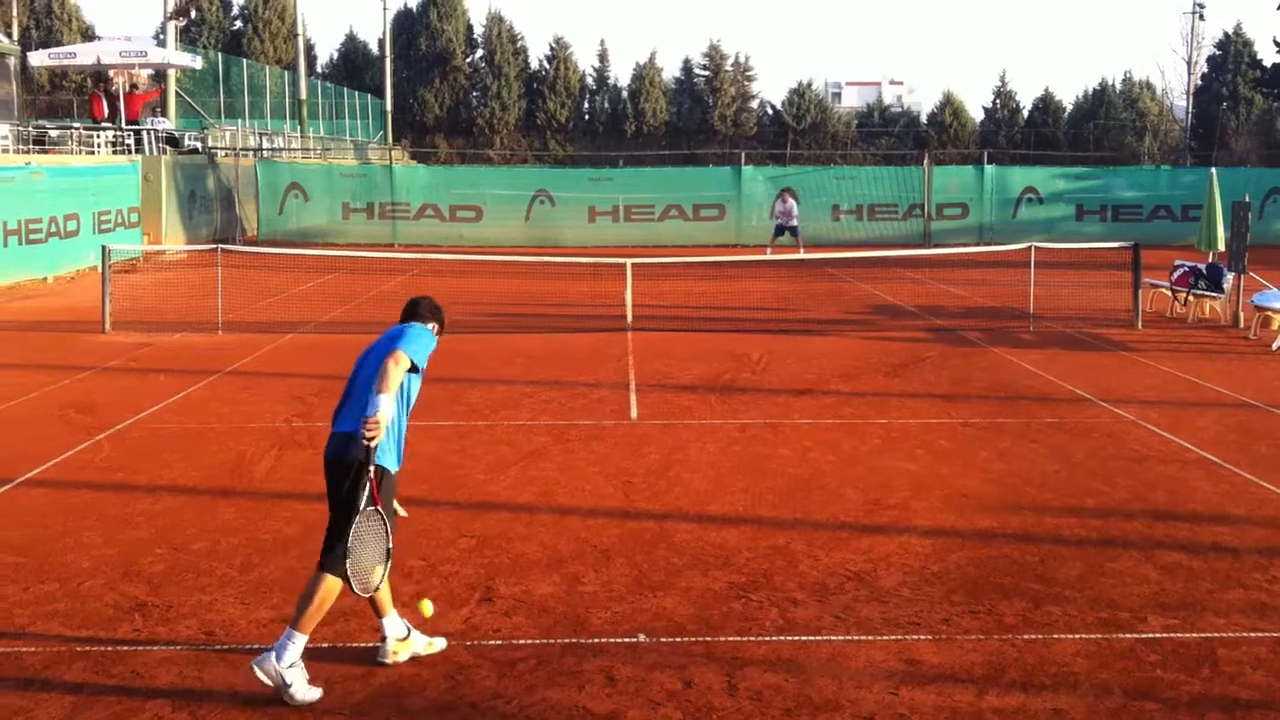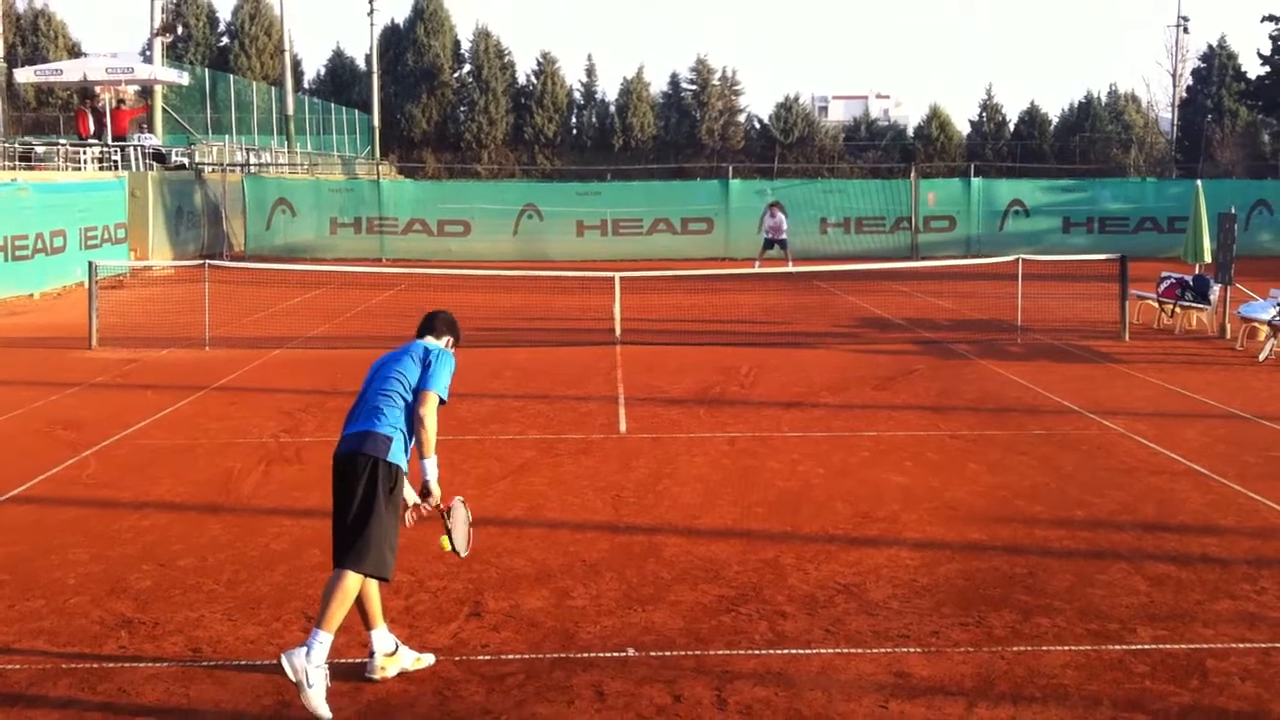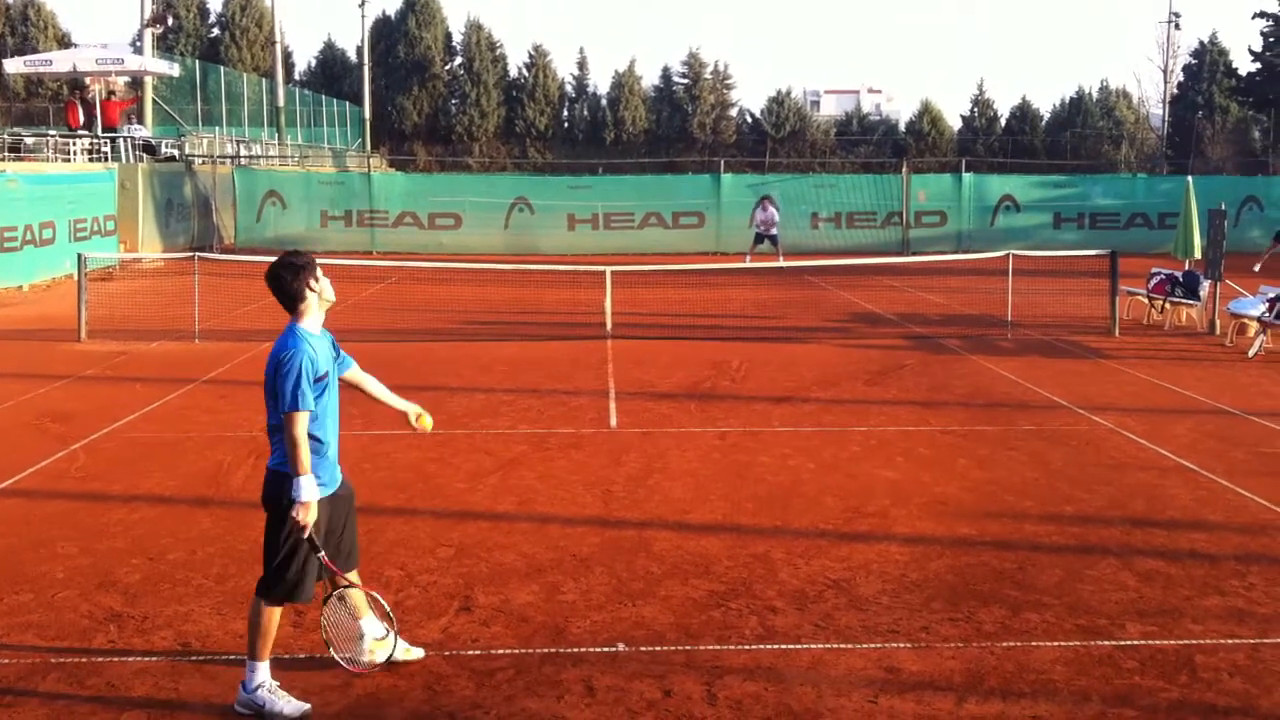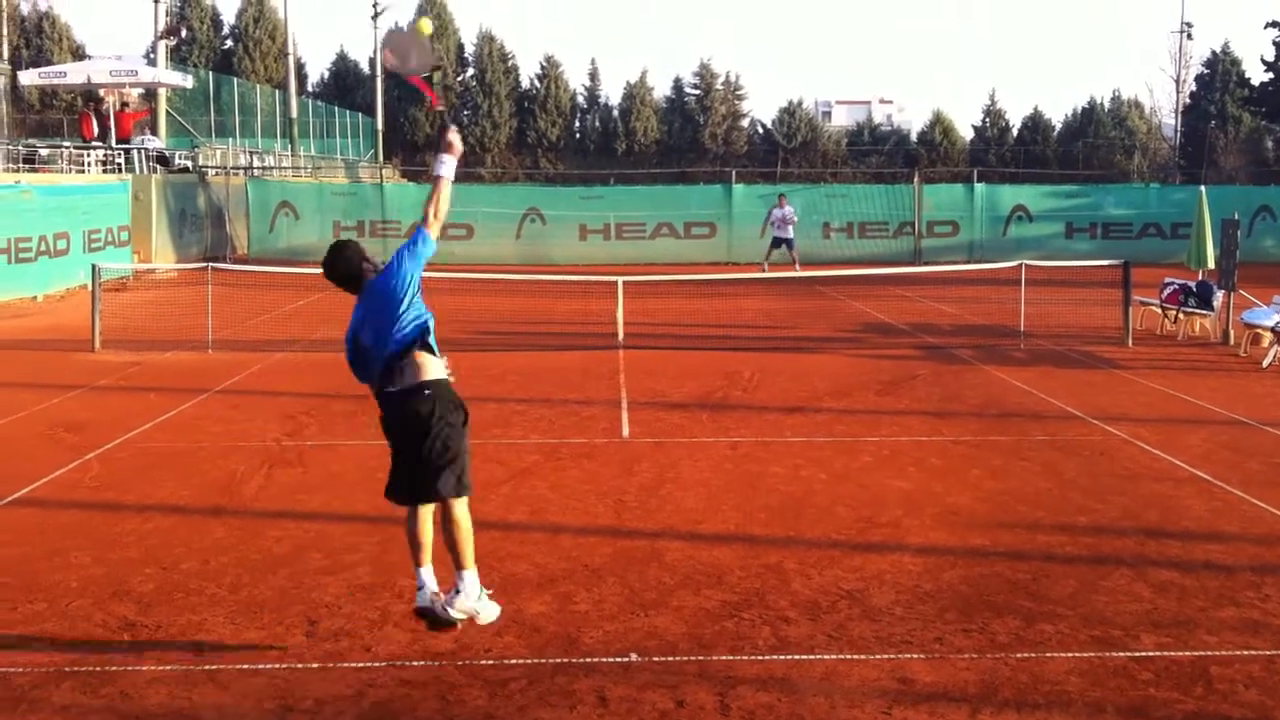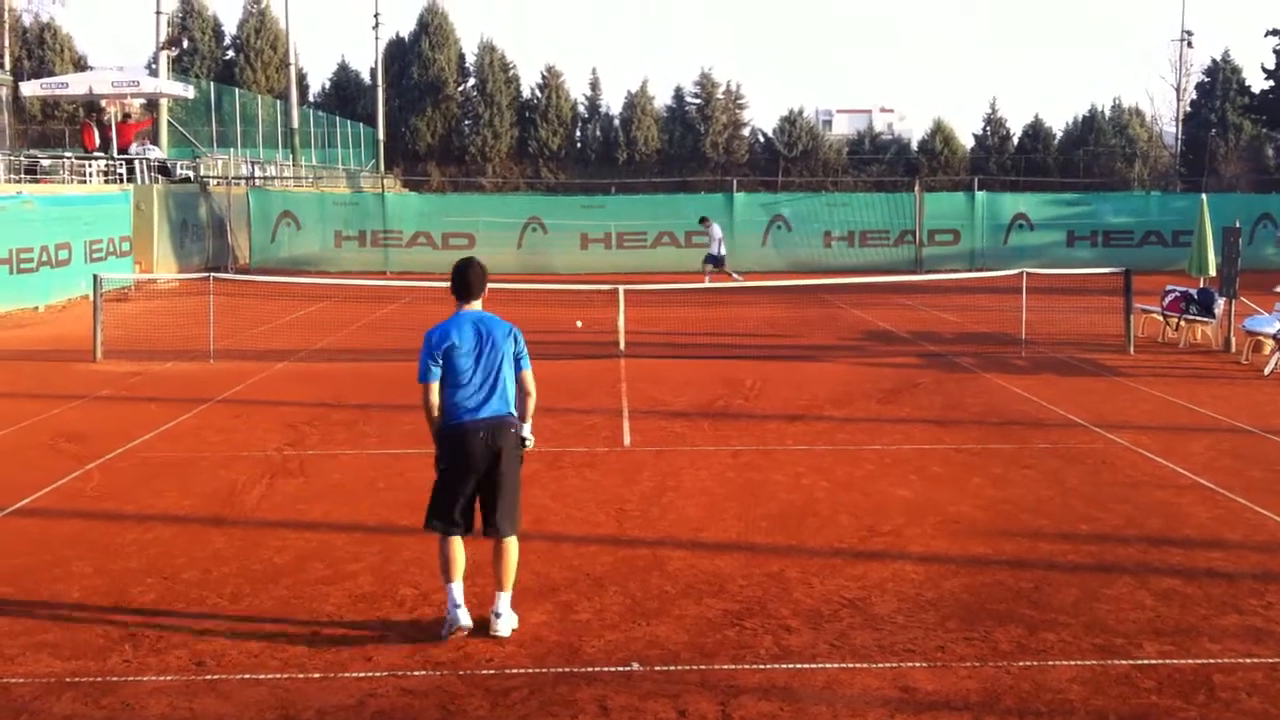
dt=1s
person 1, frame 1
left shoulder: (384, 341)
right shoulder: (420, 336)
right elbow: (395, 364)
right wrist: (384, 411)
left hip: (348, 448)
right hip: (366, 457)
right knee: (340, 559)
left ankle: (397, 638)
right ankle: (282, 658)
person 1, frame 2
left shoulder: (391, 359)
right shoulder: (439, 355)
right elbow: (425, 413)
left wrist: (405, 490)
right wrist: (430, 475)
left hip: (350, 451)
right hip: (378, 455)
left knee: (361, 557)
right knee: (357, 560)
left ankle: (385, 652)
right ankle: (311, 657)
person 1, frame 3
left shoulder: (319, 340)
right shoulder: (298, 350)
left elbow: (355, 374)
right elbow: (294, 428)
left wrist: (401, 403)
right wrist: (305, 490)
left hip: (328, 480)
right hip: (299, 485)
left knee: (342, 560)
right knee: (278, 585)
left ankle: (375, 638)
person 1, frame 4
left shoulder: (355, 330)
right shoulder: (393, 278)
right elbow: (432, 219)
right wrist: (447, 161)
left hip: (396, 406)
right hip: (430, 396)
left knee: (420, 500)
right knee: (452, 495)
left ankle: (427, 589)
right ankle: (467, 591)
person 1, frame 5
left shoulder: (439, 336)
right shoulder: (508, 331)
left elbow: (431, 400)
right elbow: (529, 389)
left wrist: (439, 442)
right wrist: (525, 427)
left hip: (462, 437)
right hip: (504, 434)
left knee: (451, 529)
right knee: (505, 530)
left ankle: (457, 607)
right ankle: (501, 613)
